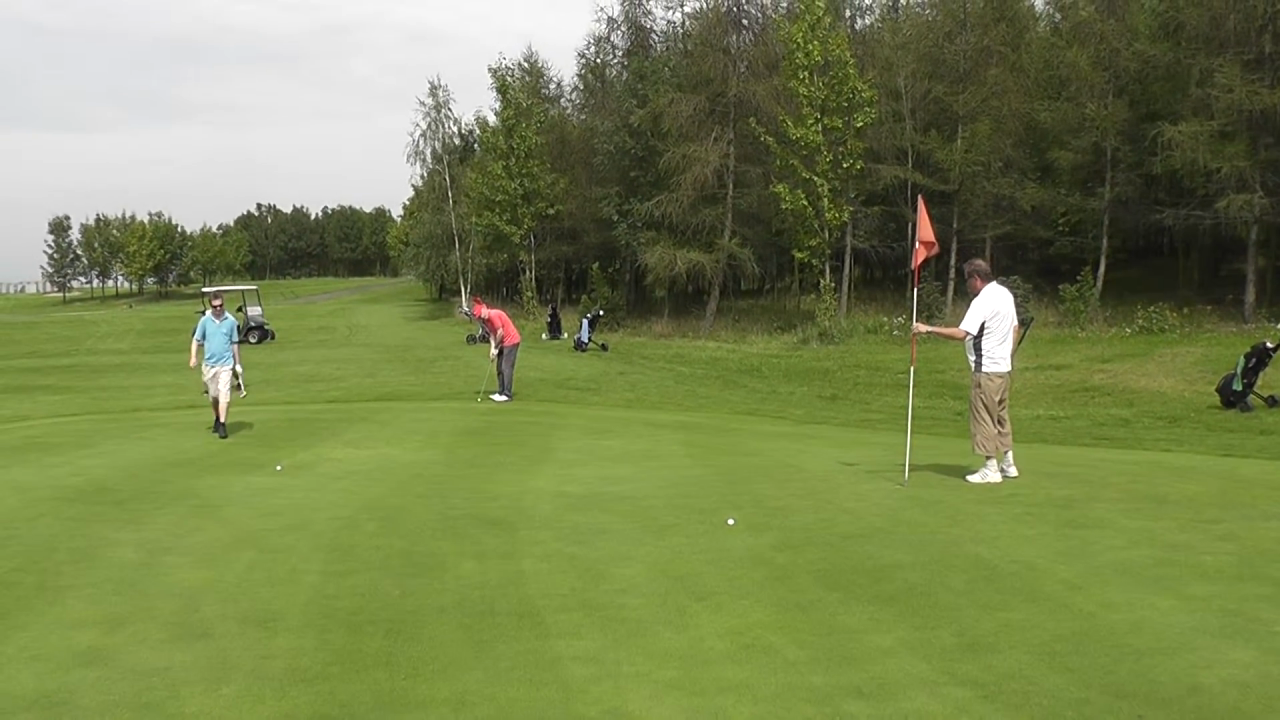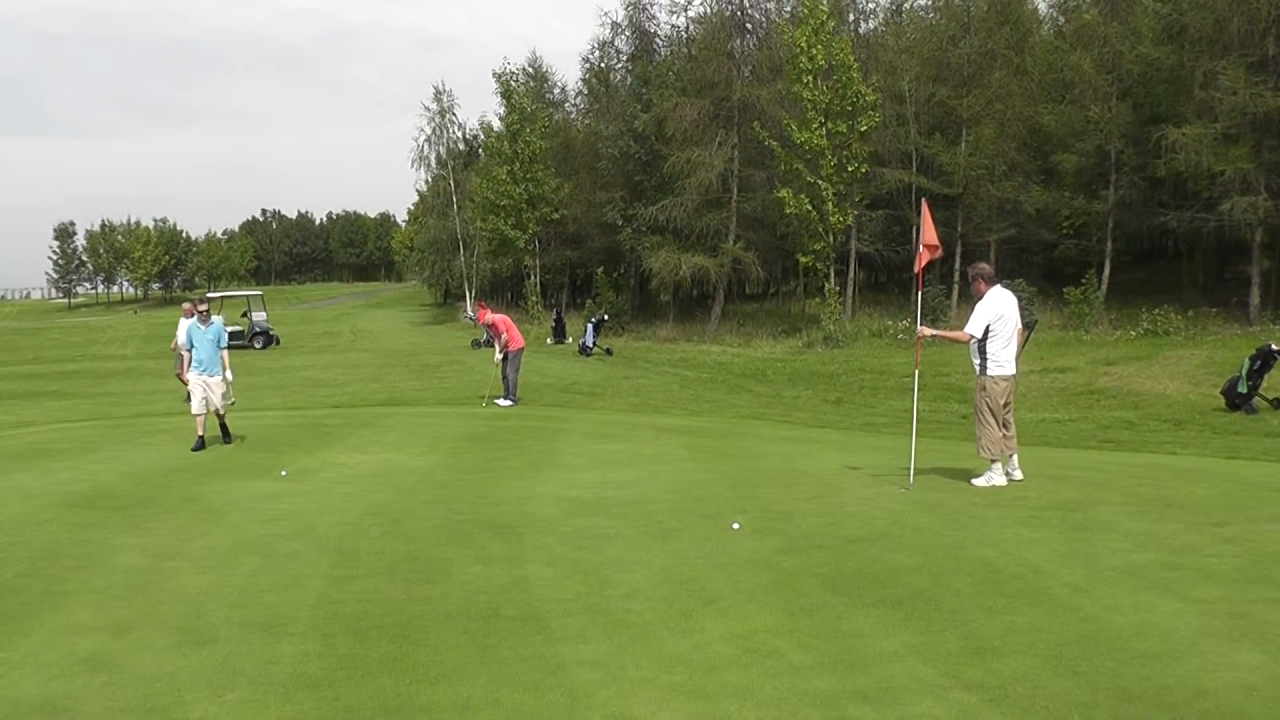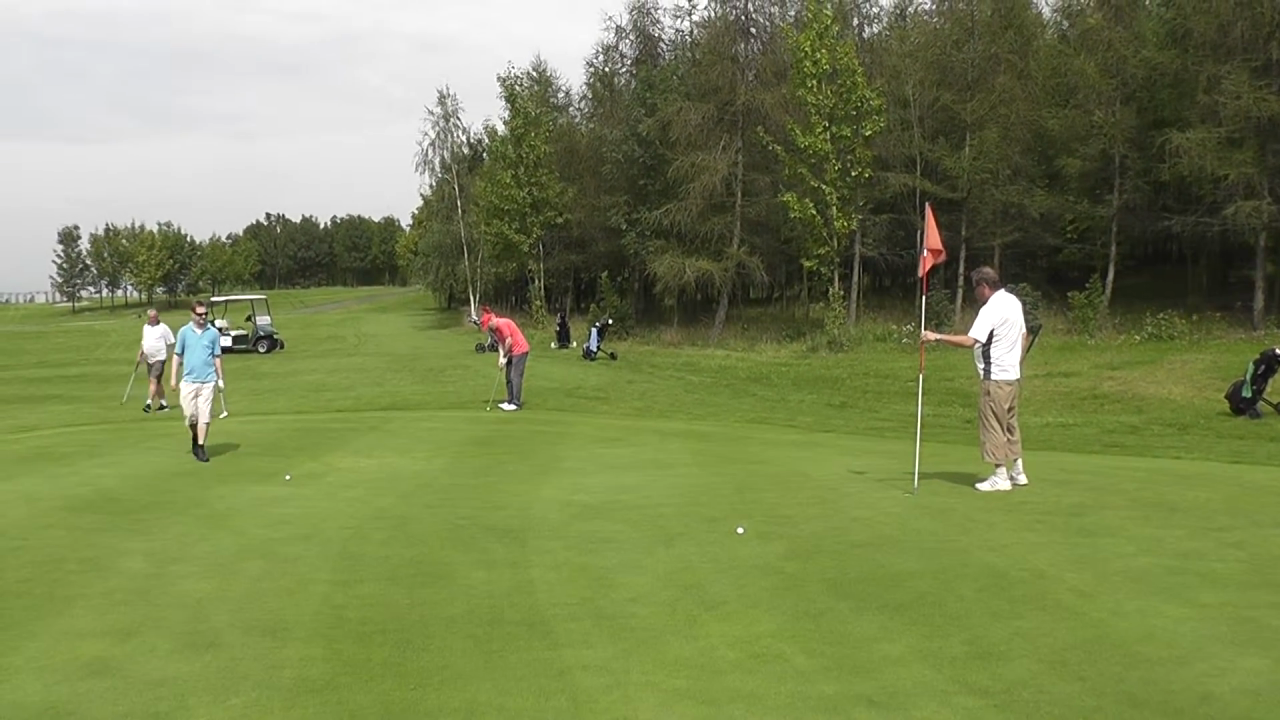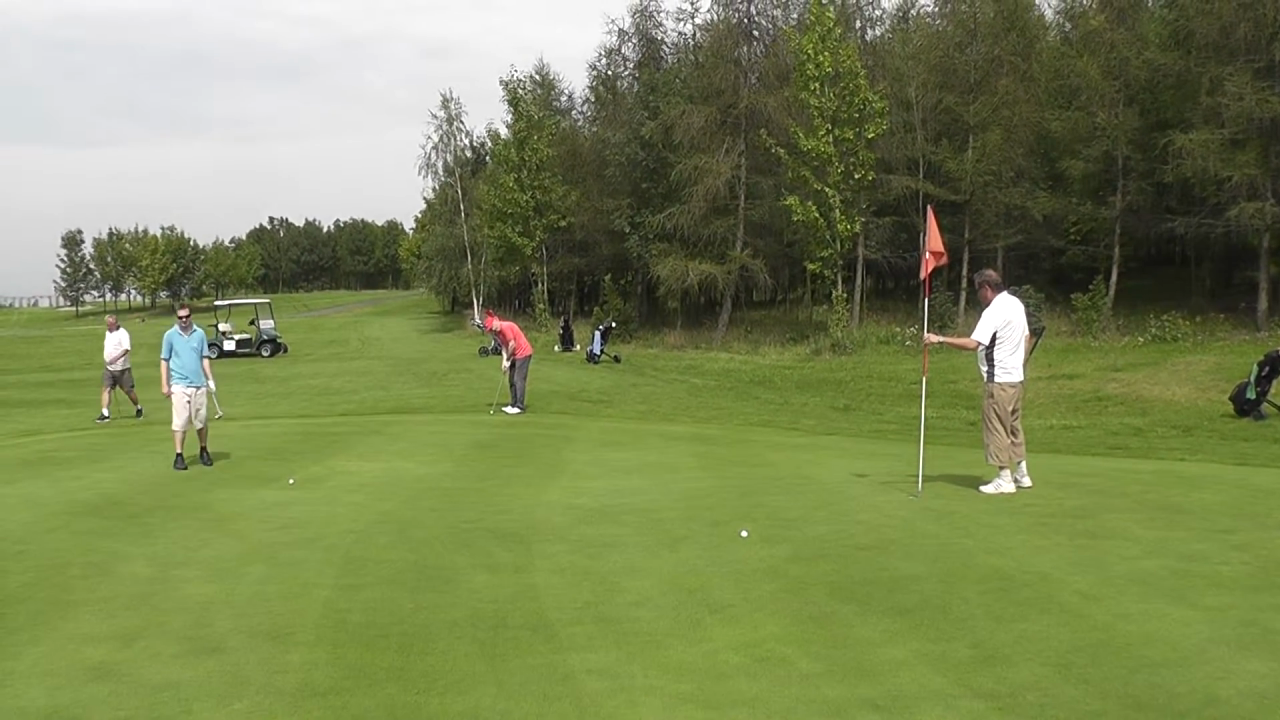
dt=0.7s
person 1, frame 1
left shoulder: (983, 301)
right shoulder: (1005, 294)
left elbow: (961, 333)
right elbow: (1014, 328)
left wrist: (929, 329)
left hip: (986, 369)
right hip: (1003, 367)
left knee: (984, 418)
right knee: (1000, 416)
left ankle: (991, 469)
right ankle: (1007, 463)
person 1, frame 2
left shoulder: (987, 304)
right shoulder: (1009, 297)
left elbow: (966, 336)
right elbow: (1019, 331)
left wrist: (933, 332)
left hip: (991, 372)
right hip: (1008, 370)
left knee: (989, 421)
right knee: (1005, 419)
left ankle: (996, 472)
right ankle: (1013, 467)
person 1, frame 3
left shoulder: (991, 309)
right shoulder: (1013, 302)
left elbow: (970, 341)
right elbow: (1023, 336)
left wrist: (937, 337)
left hip: (995, 377)
right hip: (1012, 374)
left knee: (993, 425)
right knee: (1010, 423)
left ankle: (1000, 476)
right ankle: (1017, 471)
person 1, frame 4
left shoulder: (994, 311)
right shoulder: (1016, 304)
left elbow: (973, 343)
right elbow: (1026, 337)
left wrist: (940, 339)
left hip: (999, 380)
right hip: (1015, 377)
left knee: (997, 428)
right knee: (1013, 426)
left ankle: (1005, 479)
right ankle: (1021, 474)
